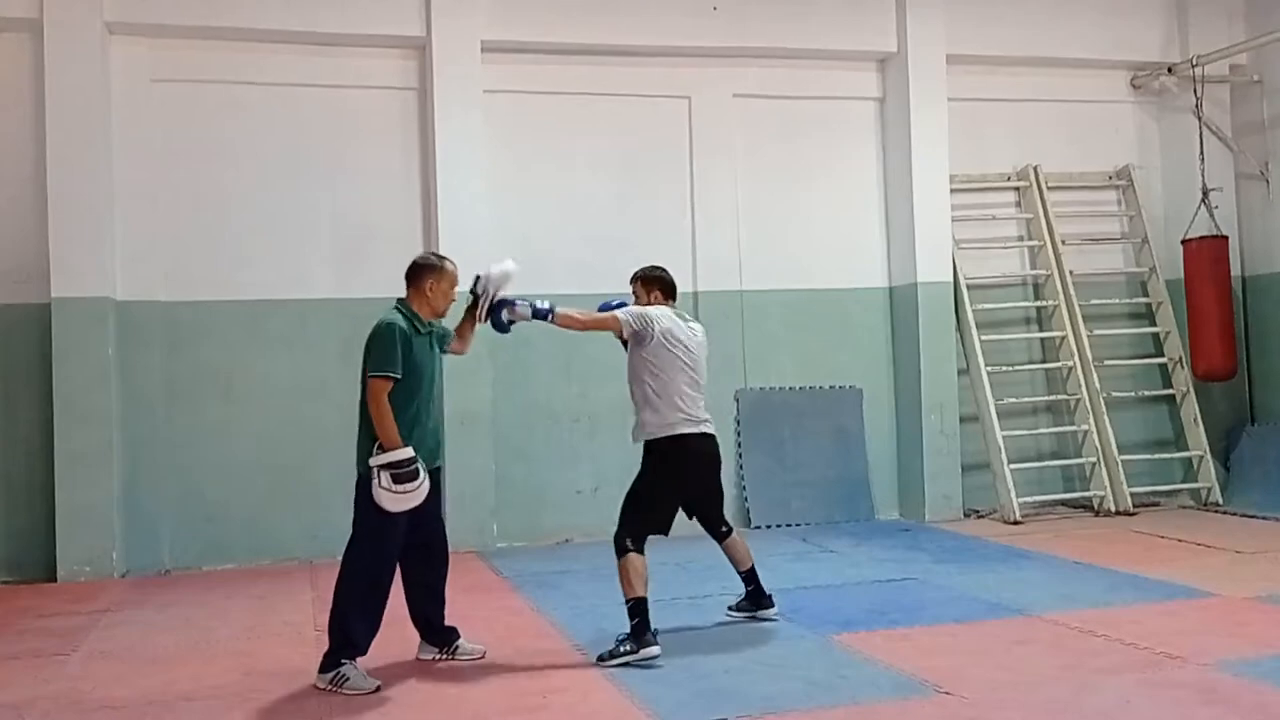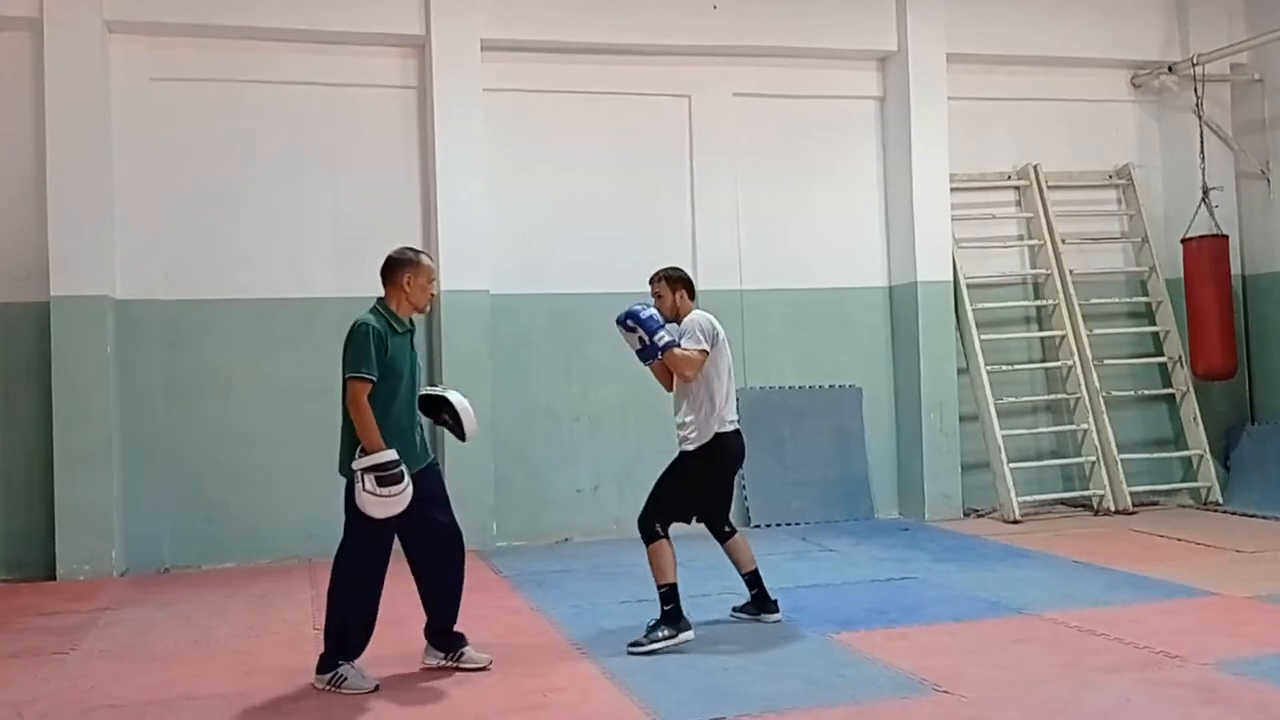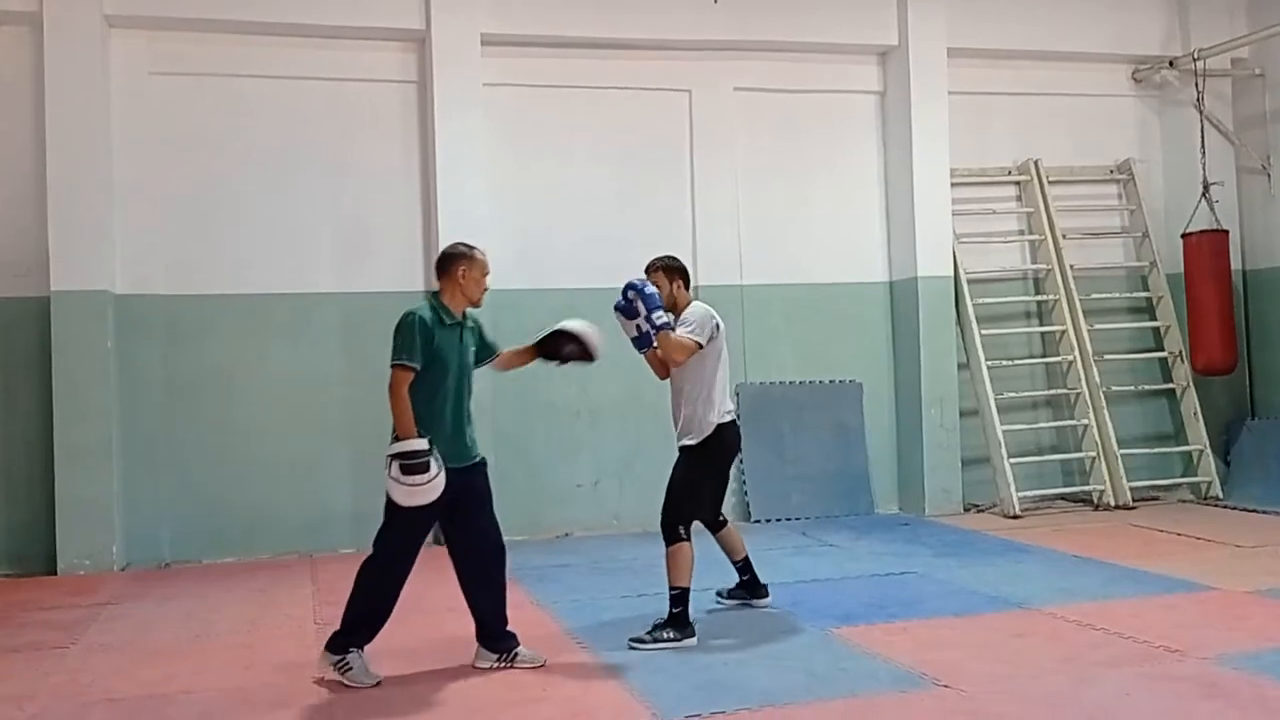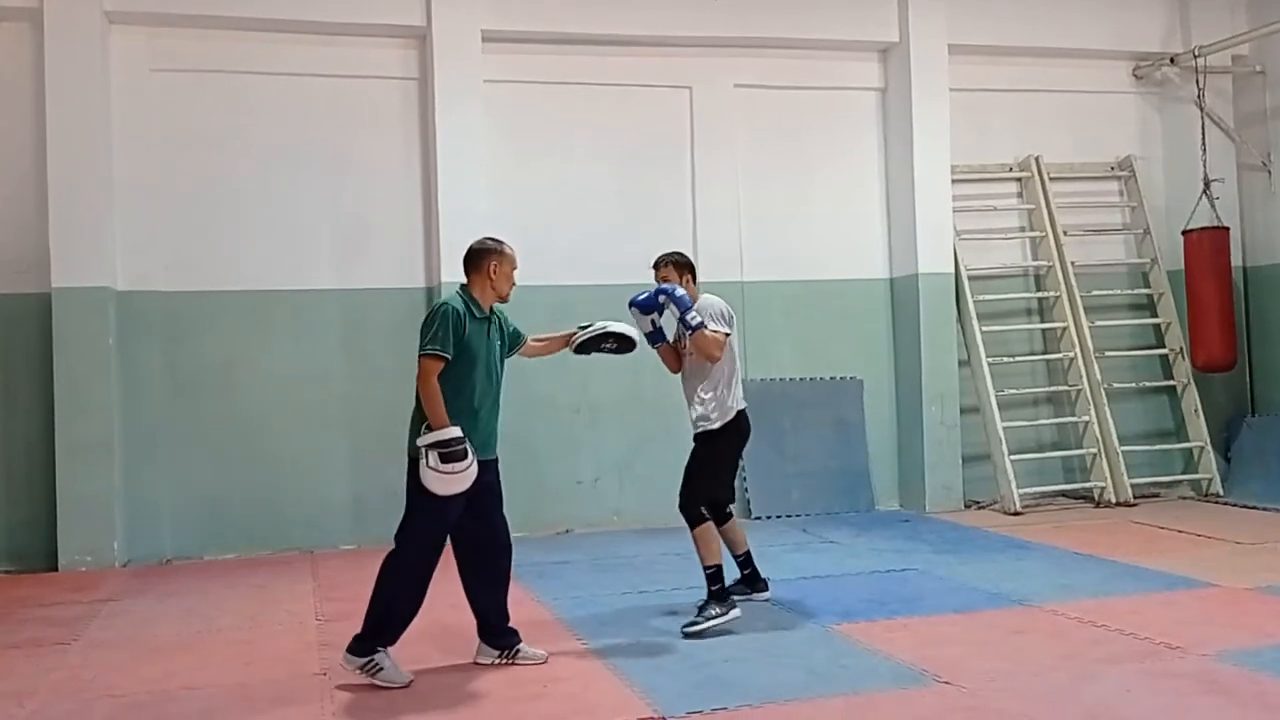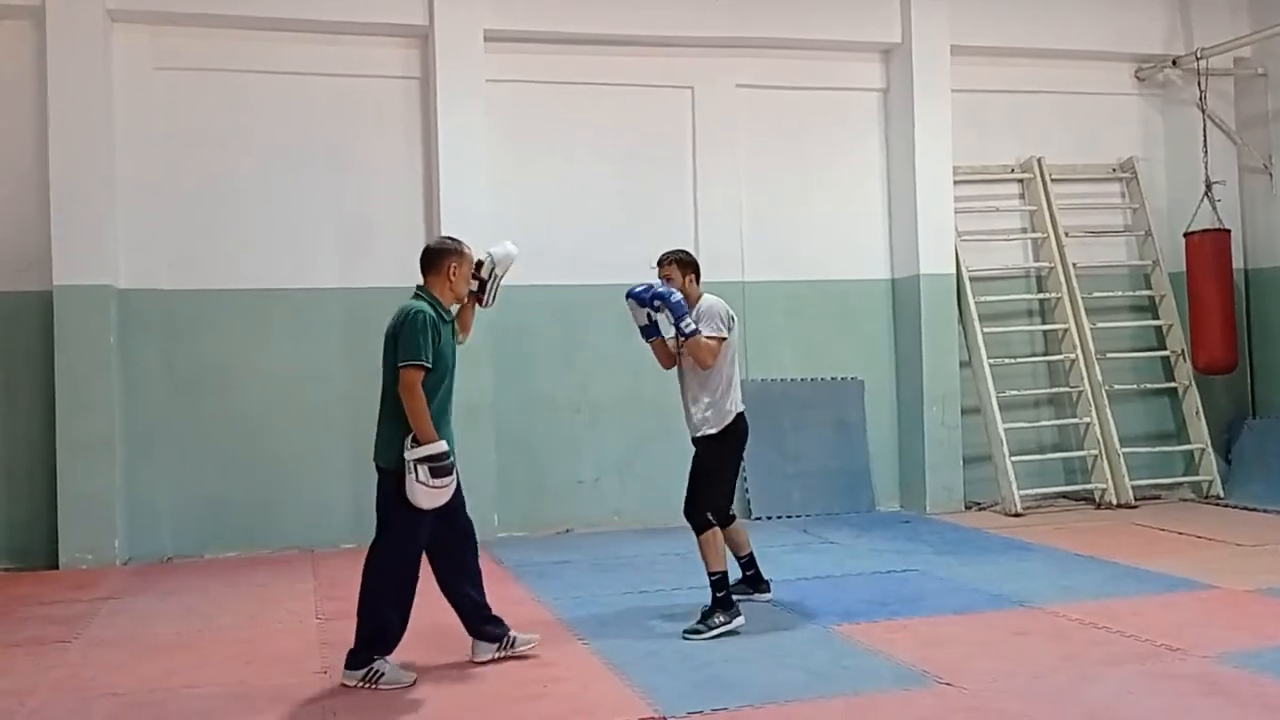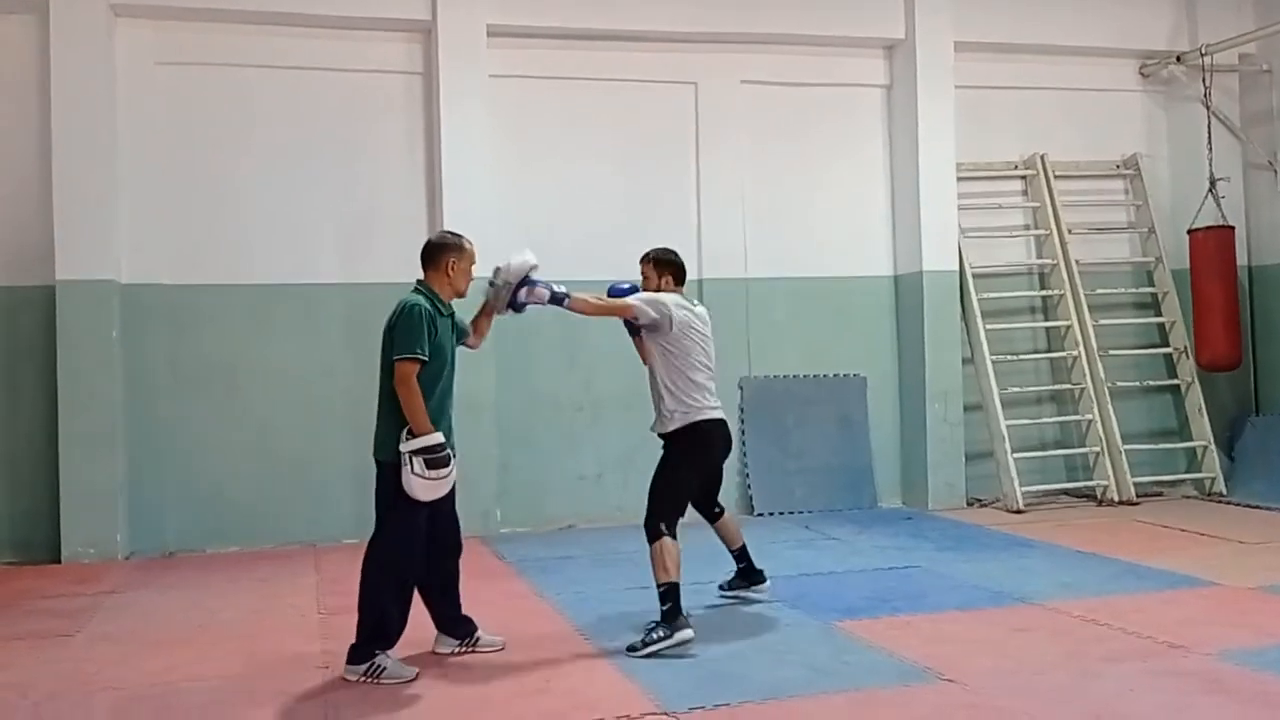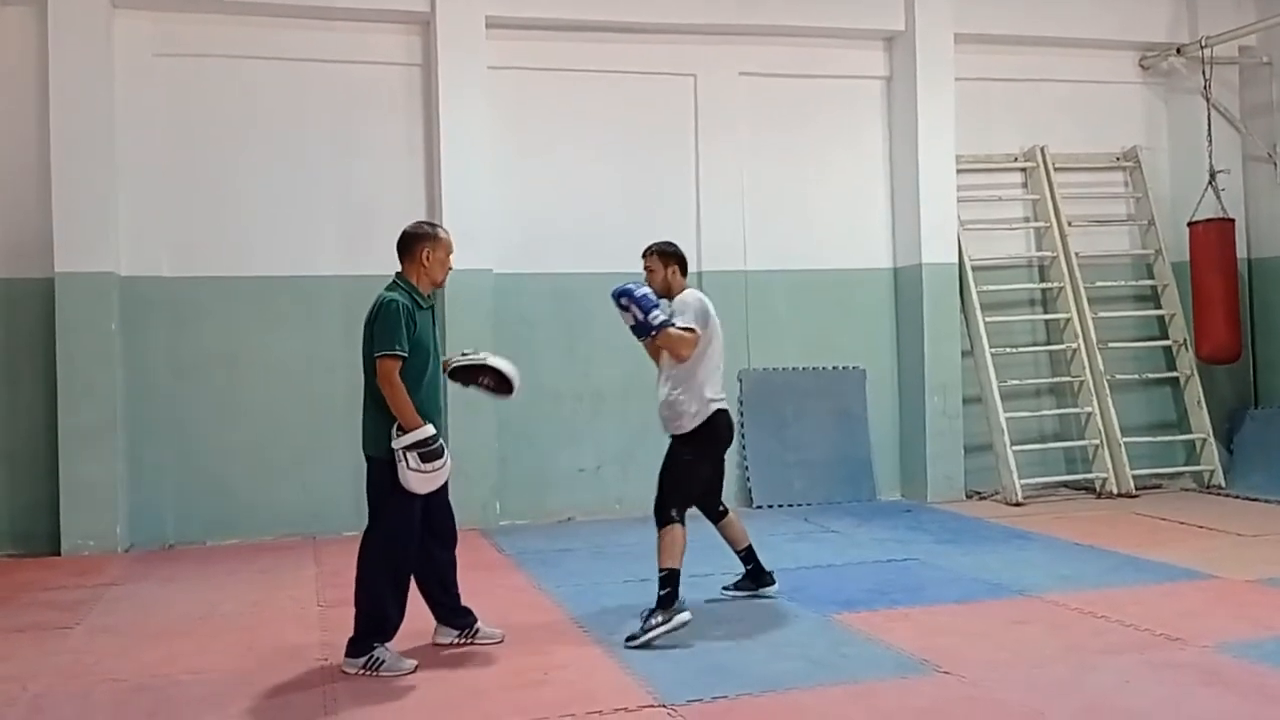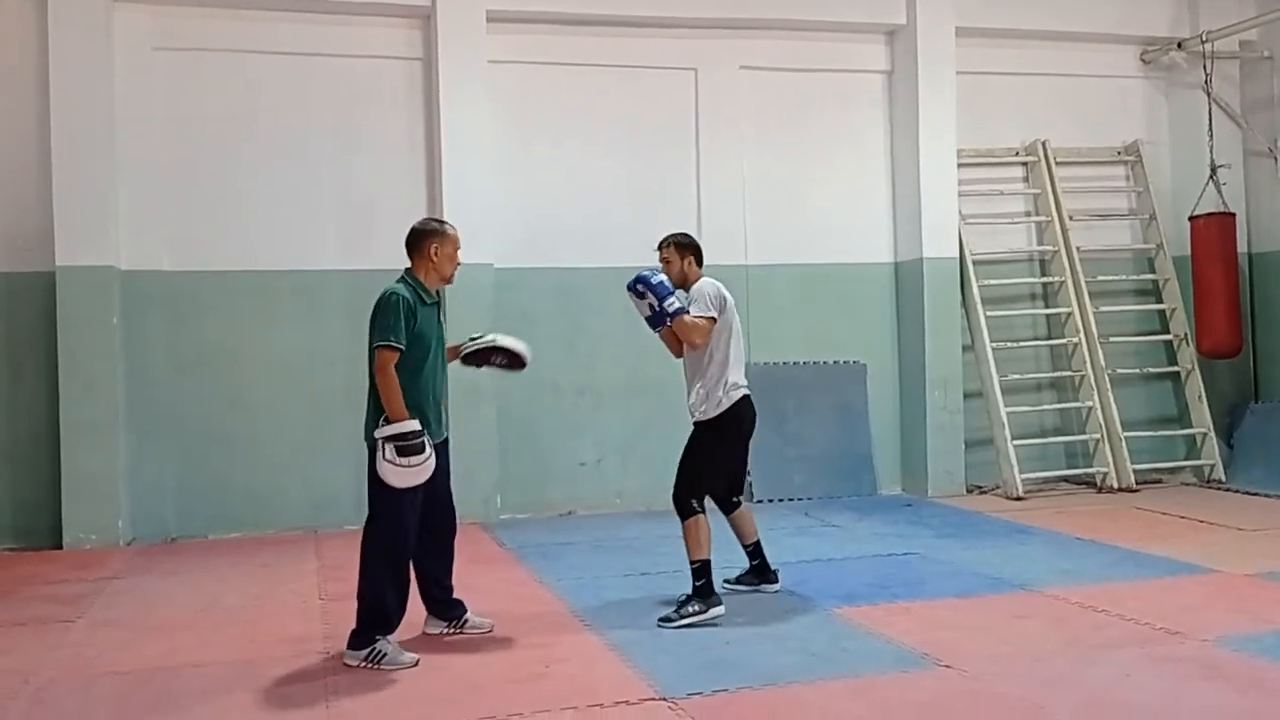
dt=0.4s
person 1, frame 1
left shoulder: (429, 330)
right shoulder: (394, 329)
left elbow: (459, 342)
right elbow: (376, 396)
left wrist: (476, 308)
right wrist: (397, 455)
left hip: (423, 465)
left knee: (429, 553)
right knee: (371, 561)
left ankle: (435, 637)
right ankle: (337, 661)
person 1, frame 2
left shoulder: (406, 329)
right shoulder: (368, 329)
right elbow: (357, 398)
right wrist: (381, 460)
left hip: (418, 464)
left knee: (444, 548)
right knee: (362, 566)
left ankle: (443, 644)
right ankle: (334, 664)
person 1, frame 3
left shoulder: (469, 326)
right shoulder: (419, 321)
left elbow: (500, 359)
right elbow: (399, 387)
left wrist: (543, 348)
left hip: (466, 462)
left knee: (485, 552)
right knee: (392, 557)
left ankle: (496, 645)
right ankle: (344, 648)
person 1, frame 4
left shoulder: (496, 322)
right shoulder: (449, 312)
left elbow: (530, 346)
right elbow: (427, 377)
left wrist: (578, 337)
right wrist: (444, 436)
left hip: (481, 457)
left knee: (491, 549)
right knee: (417, 551)
left ankle: (497, 640)
right ankle: (368, 649)
person 1, frame 5
left shoulder: (439, 315)
right shoulder: (419, 316)
left elbow: (458, 334)
right elbow: (409, 386)
left wrist: (473, 299)
right wrist: (432, 446)
left hip: (436, 457)
right hip: (409, 461)
left knee: (457, 545)
right knee: (396, 558)
left ankle: (488, 635)
right ankle: (364, 660)
person 1, frame 6
left shoulder: (441, 311)
right shoulder: (416, 310)
left elbow: (471, 339)
right elbow: (405, 379)
left wrist: (493, 304)
right wrist: (427, 439)
left hip: (432, 450)
right hip: (407, 453)
left knee: (443, 543)
right knee: (396, 550)
left ankle: (454, 630)
right ankle: (366, 655)
person 1, frame 7
left shoulder: (421, 304)
right shoulder: (394, 305)
right elbow: (388, 376)
right wrist: (419, 434)
right hip: (396, 449)
left knee: (437, 536)
right knee: (391, 544)
left ankle: (453, 621)
right ankle: (365, 648)
person 1, frame 8
left shoulder: (431, 300)
right shoulder: (398, 298)
right elbow: (384, 367)
left wrist: (464, 351)
right wrist: (404, 429)
left hip: (432, 437)
left knee: (438, 526)
right knee: (392, 536)
left ankle: (444, 611)
right ankle: (367, 640)
person 2, frame 1
left shoulder: (647, 318)
right shoulder: (695, 330)
left elbow: (588, 321)
left wrist: (533, 310)
right wrist: (628, 340)
left hip: (669, 447)
right hip: (704, 444)
left knee: (629, 536)
right knee: (717, 523)
left ankle: (640, 634)
right ankle: (759, 598)
person 2, frame 2
left shoulder: (697, 322)
right shoulder: (690, 328)
left elbow: (688, 371)
right elbow: (671, 382)
left wrist: (659, 333)
right wrist: (643, 344)
left hip: (709, 444)
right hip: (724, 442)
left knee: (652, 522)
right knee: (719, 524)
left ankle: (672, 619)
right ankle: (762, 600)
person 2, frame 3
left shoulder: (699, 314)
right shoulder: (682, 320)
left elbow: (676, 355)
right elbow: (664, 369)
left wrist: (654, 312)
right wrist: (637, 328)
left hip: (711, 435)
right hip: (710, 435)
left knee: (674, 521)
right knee: (709, 515)
left ankle: (679, 622)
right ankle: (752, 585)
person 2, frame 4
left shoulder: (711, 306)
right shoulder: (687, 316)
left elbow: (713, 351)
right elbow: (676, 365)
left wrist: (686, 312)
right wrist: (651, 328)
left hip: (724, 422)
right hip: (712, 425)
left knee: (694, 503)
right knee: (715, 507)
left ankle: (718, 598)
right ankle: (752, 579)
person 2, frame 5
left shoulder: (713, 308)
right shoulder: (689, 314)
left elbow: (706, 358)
right elbow: (668, 361)
left wrist: (681, 318)
right wrist: (647, 321)
left hip: (722, 426)
right hip: (710, 429)
left knee: (699, 511)
right knee: (717, 510)
left ankle: (723, 607)
right ankle: (754, 580)
person 2, frame 6
left shoulder: (661, 305)
right shoulder: (694, 311)
left elbow: (605, 307)
left wrist: (549, 293)
right wrist: (634, 327)
left hip: (692, 434)
right hip: (713, 430)
left knee: (659, 521)
right knee: (708, 505)
left ankle: (671, 619)
right ankle: (750, 575)
person 2, frame 7
left shoulder: (689, 301)
right shoulder: (684, 305)
left elbow: (682, 348)
right elbow: (663, 357)
left wrist: (653, 313)
right wrist: (640, 322)
left hip: (699, 424)
right hip: (710, 421)
left knee: (669, 509)
right knee: (710, 503)
left ankle: (668, 604)
right ankle: (758, 575)
person 2, frame 8
left shoulder: (705, 289)
right shoulder: (698, 294)
left elbow: (696, 337)
right elbow: (682, 349)
left wrist: (669, 300)
right wrist: (654, 313)
left hip: (721, 411)
right hip: (731, 411)
left knee: (687, 497)
right knee: (726, 495)
left ankle: (703, 595)
right ankle: (761, 570)
